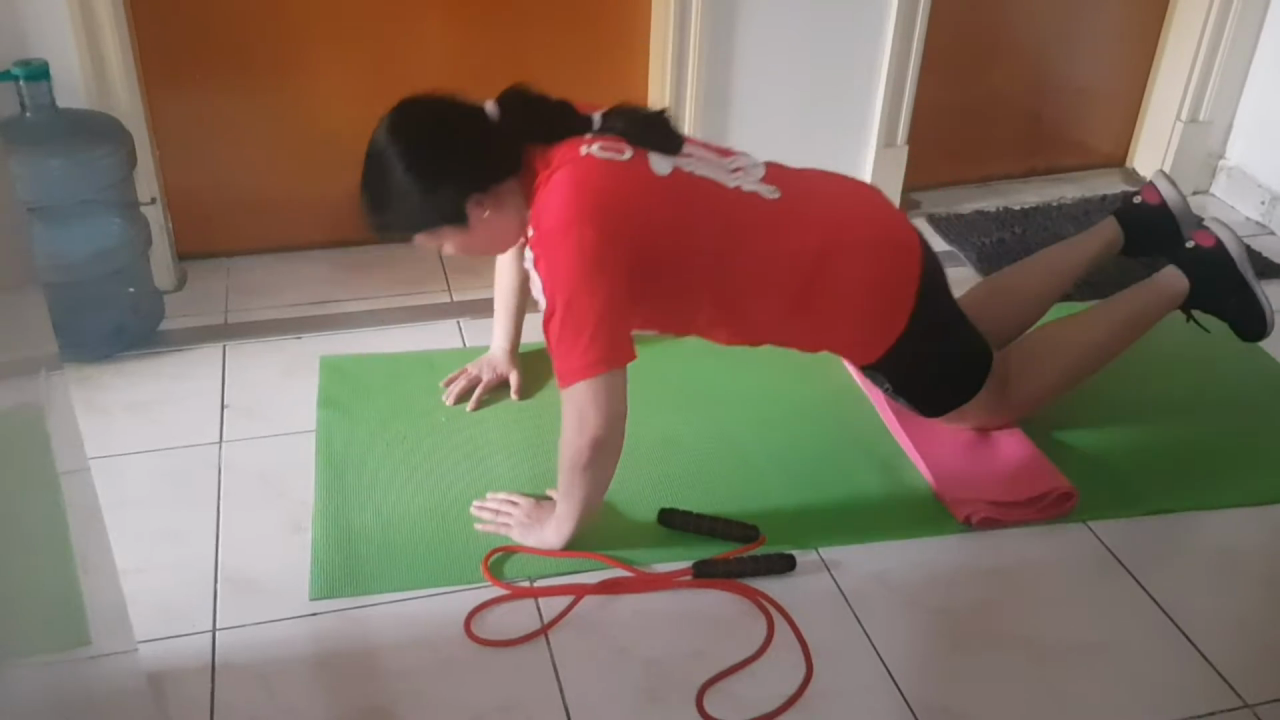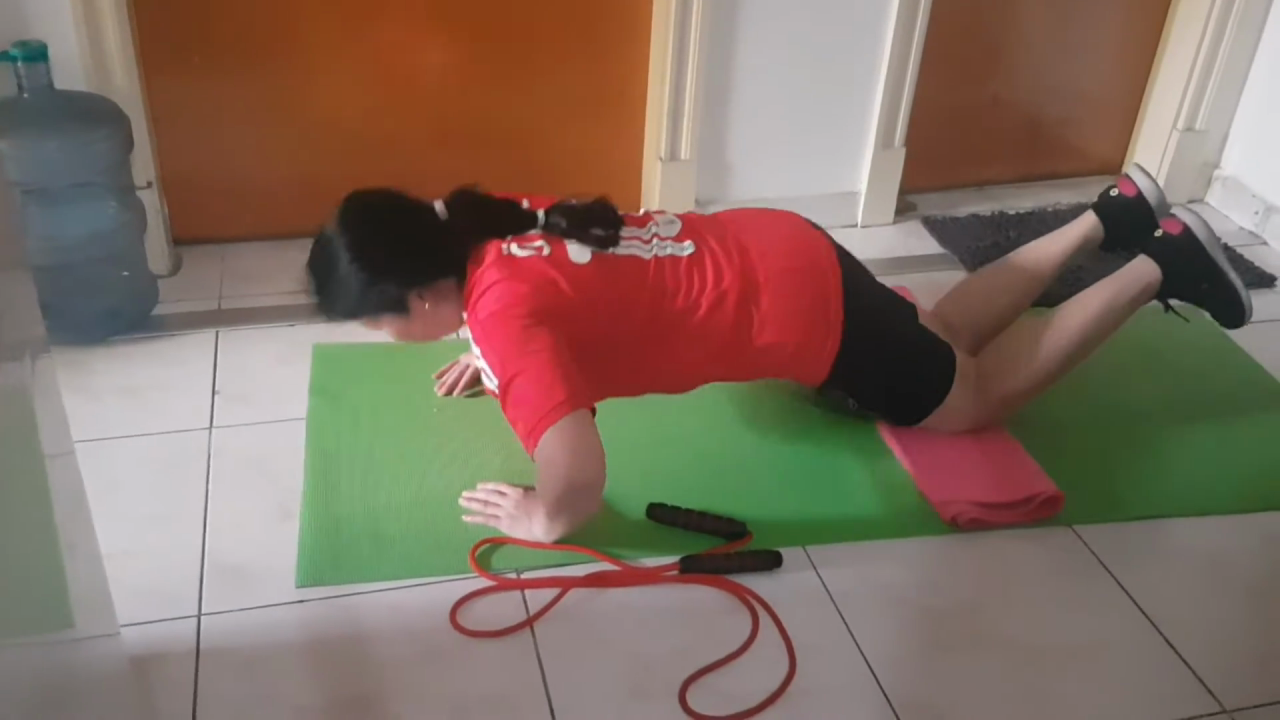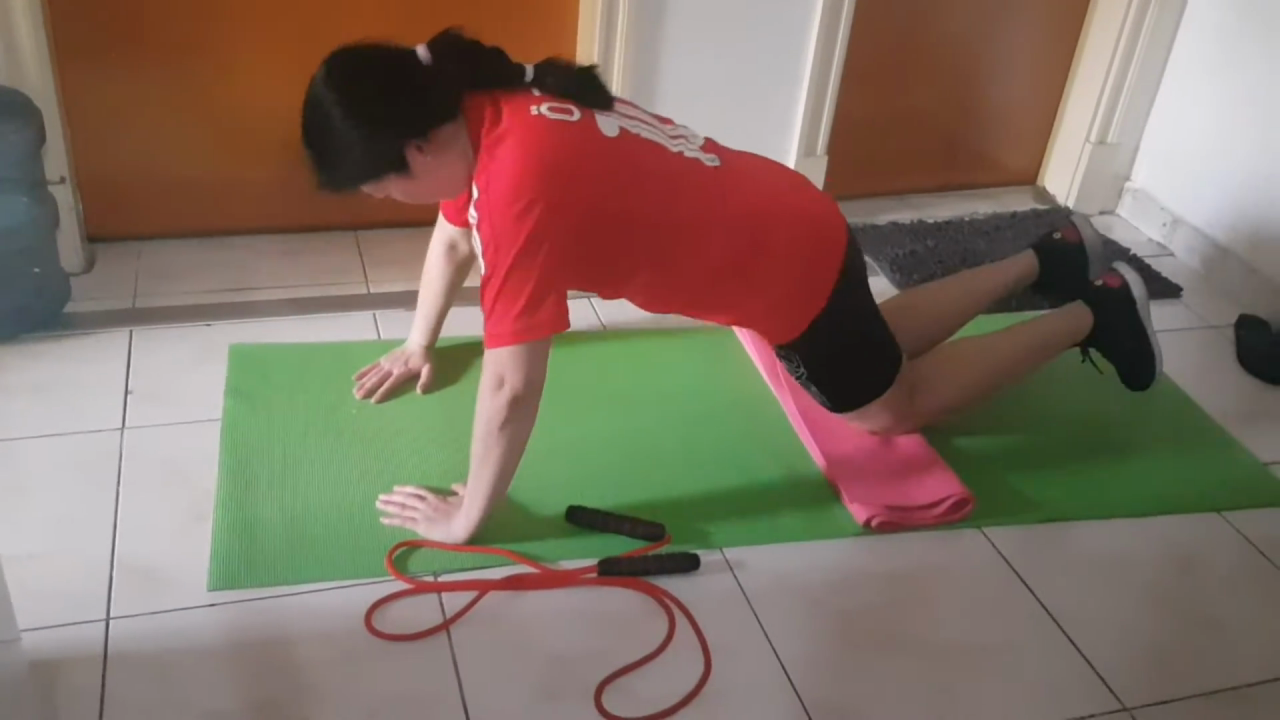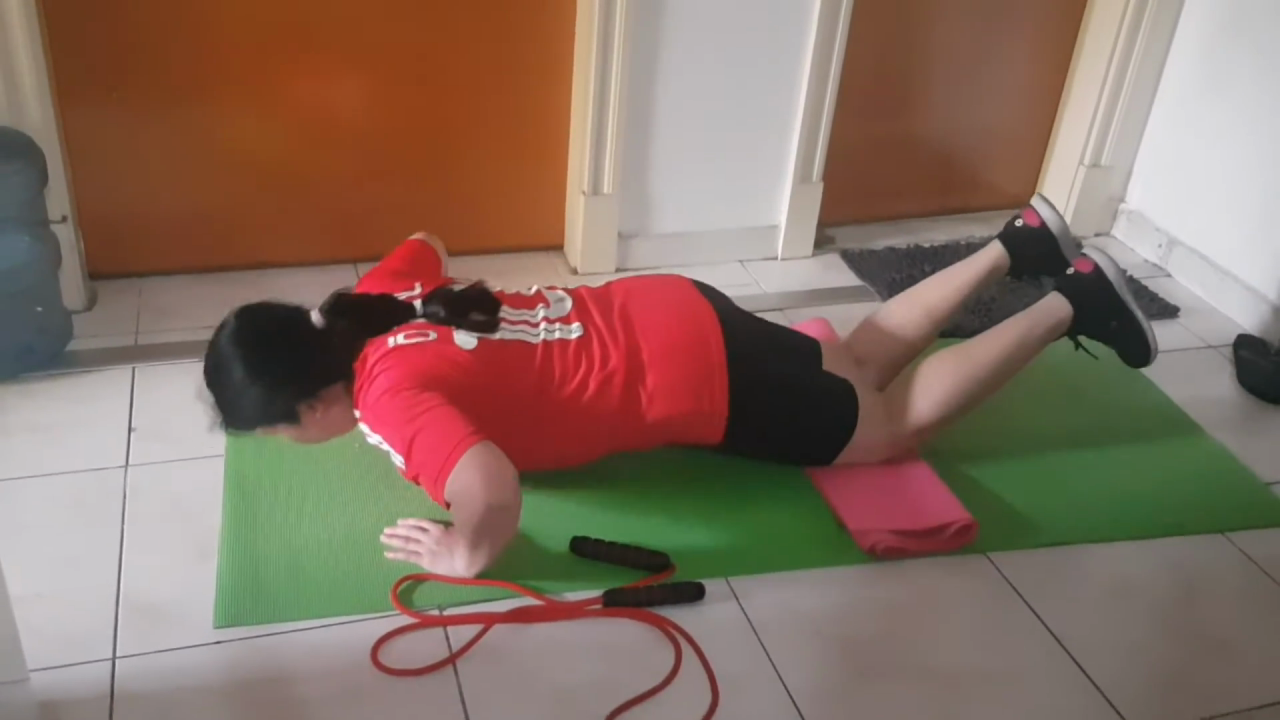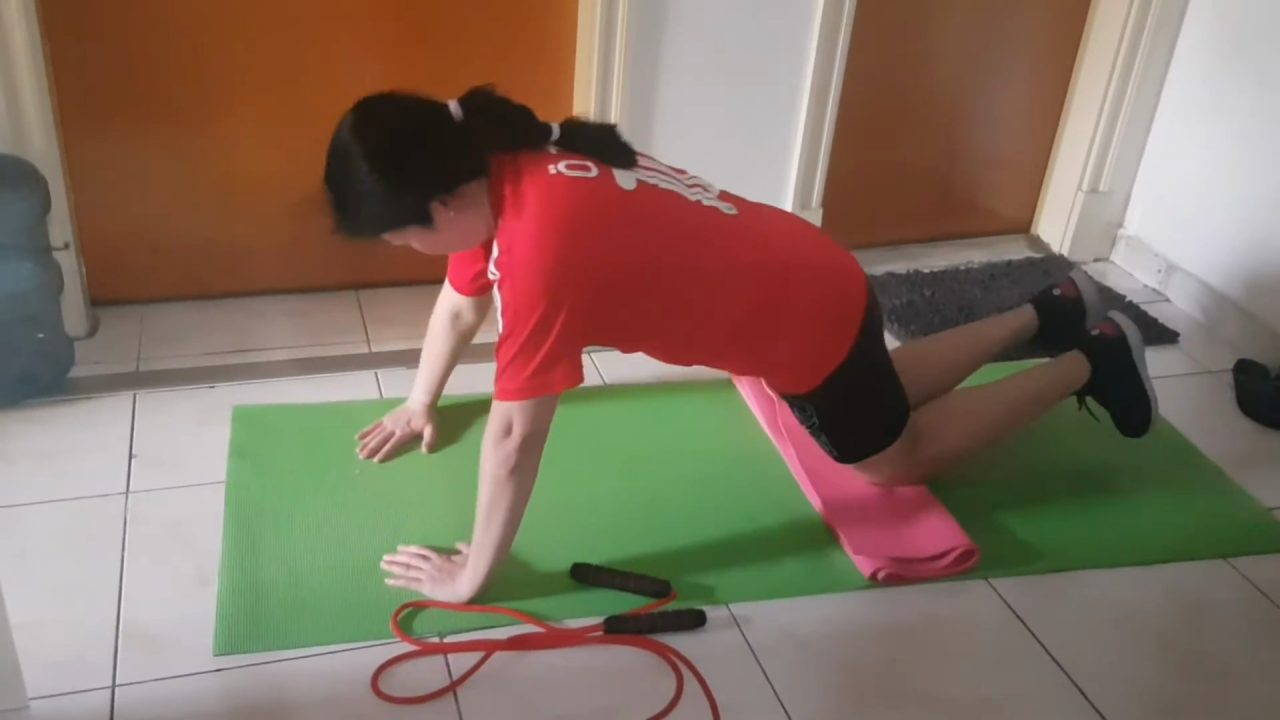
dt=1s
person 1, frame 1
left shoulder: (571, 222)
right shoulder: (534, 153)
left elbow: (594, 426)
left wrist: (560, 525)
right wrist: (502, 352)
left hip: (864, 283)
right hip: (845, 229)
left knee: (994, 400)
right knee: (968, 338)
left ankle: (1183, 278)
right ankle: (1131, 223)
person 1, frame 2
left shoulder: (502, 315)
right shoulder: (478, 229)
left elbow: (579, 472)
left wrist: (542, 520)
left hip: (797, 307)
right hip: (775, 252)
left knee: (980, 395)
right knee: (947, 334)
left ankle: (1157, 267)
right ankle: (1112, 217)
person 1, frame 3
left shoulder: (521, 178)
right shoulder: (476, 110)
left elbow: (512, 387)
right elbow: (454, 234)
left wrist: (468, 514)
right wrist: (418, 344)
left hip: (792, 263)
right hip: (772, 221)
left knee: (897, 406)
right knee: (879, 346)
left ankle: (1088, 314)
right ankle: (1045, 261)
person 1, frame 4
left shoulder: (389, 398)
right shoulder: (367, 313)
left elbow: (492, 488)
right elbow: (425, 245)
left wrist: (466, 554)
left hip: (688, 378)
right hip: (664, 313)
left knee: (889, 427)
right knee: (860, 365)
left ankle: (1068, 304)
right ankle: (1015, 246)
person 1, frame 5
left shoulder: (541, 233)
right shoulder: (501, 173)
left elbow: (516, 429)
right elbow: (461, 295)
left wrist: (472, 572)
right wrist: (418, 406)
left hip: (815, 314)
right hip: (795, 272)
left knee: (903, 457)
right knee: (889, 399)
left ankle: (1084, 362)
right ankle: (1047, 314)
